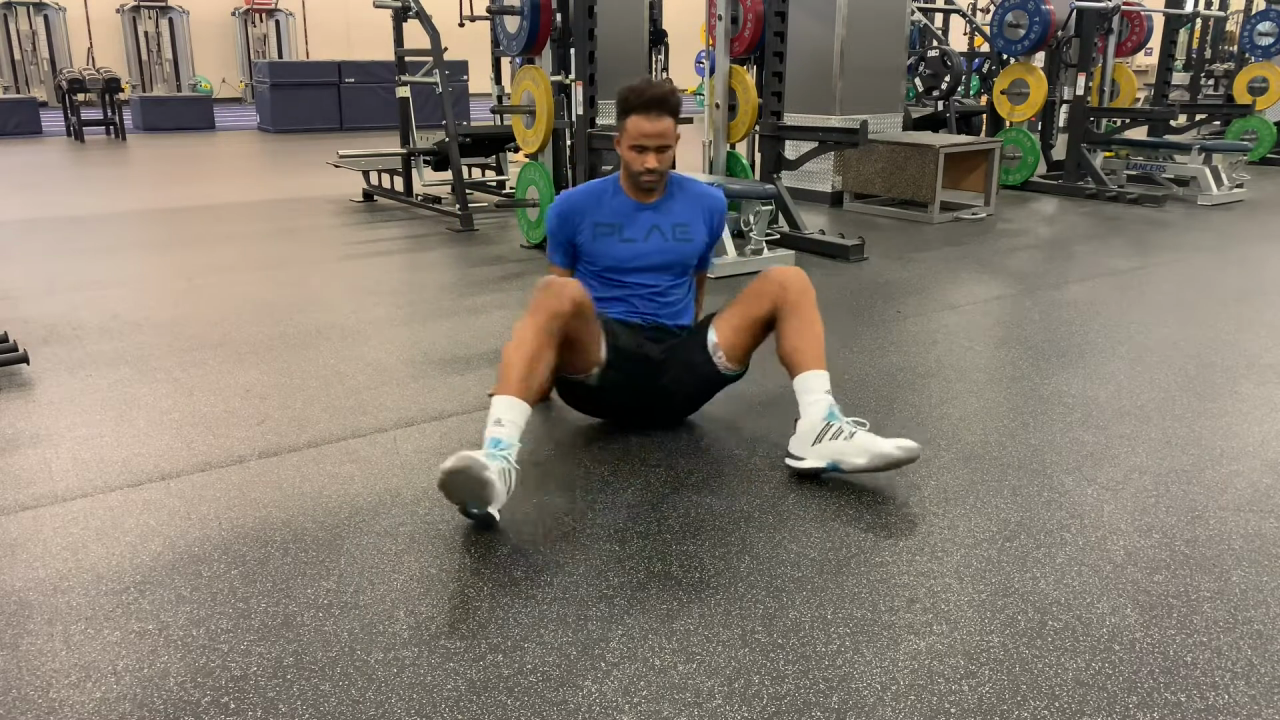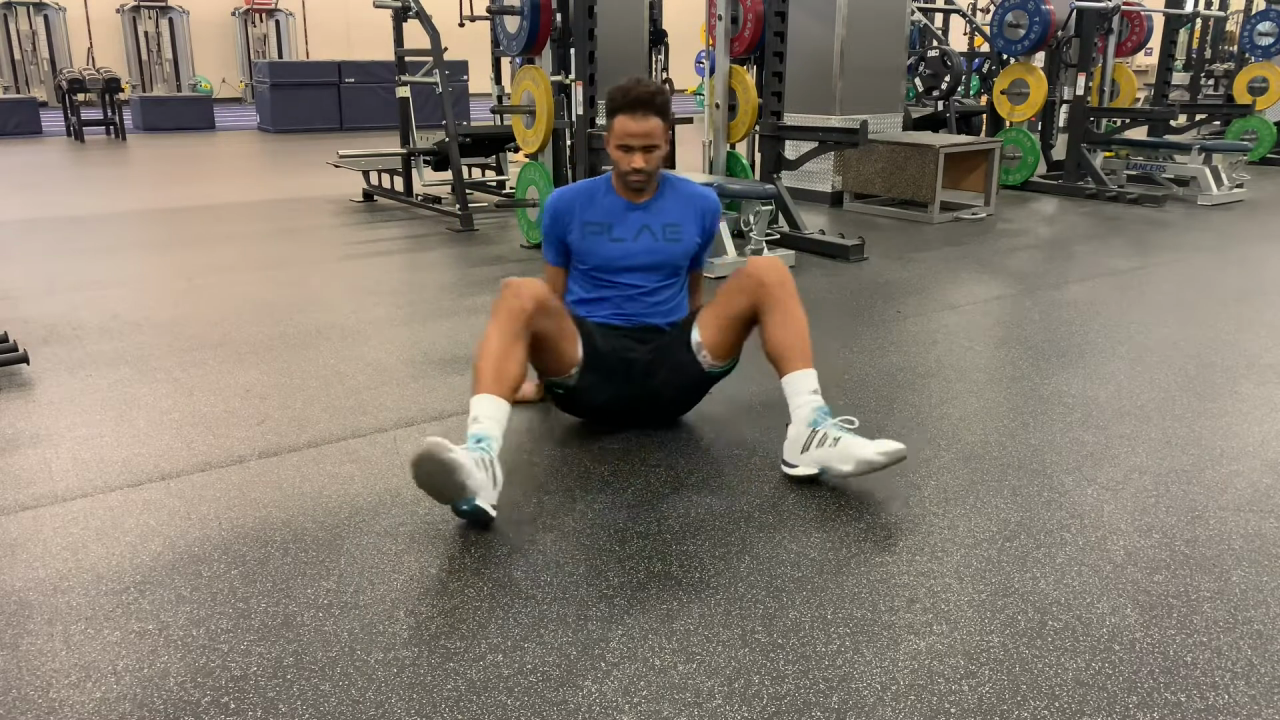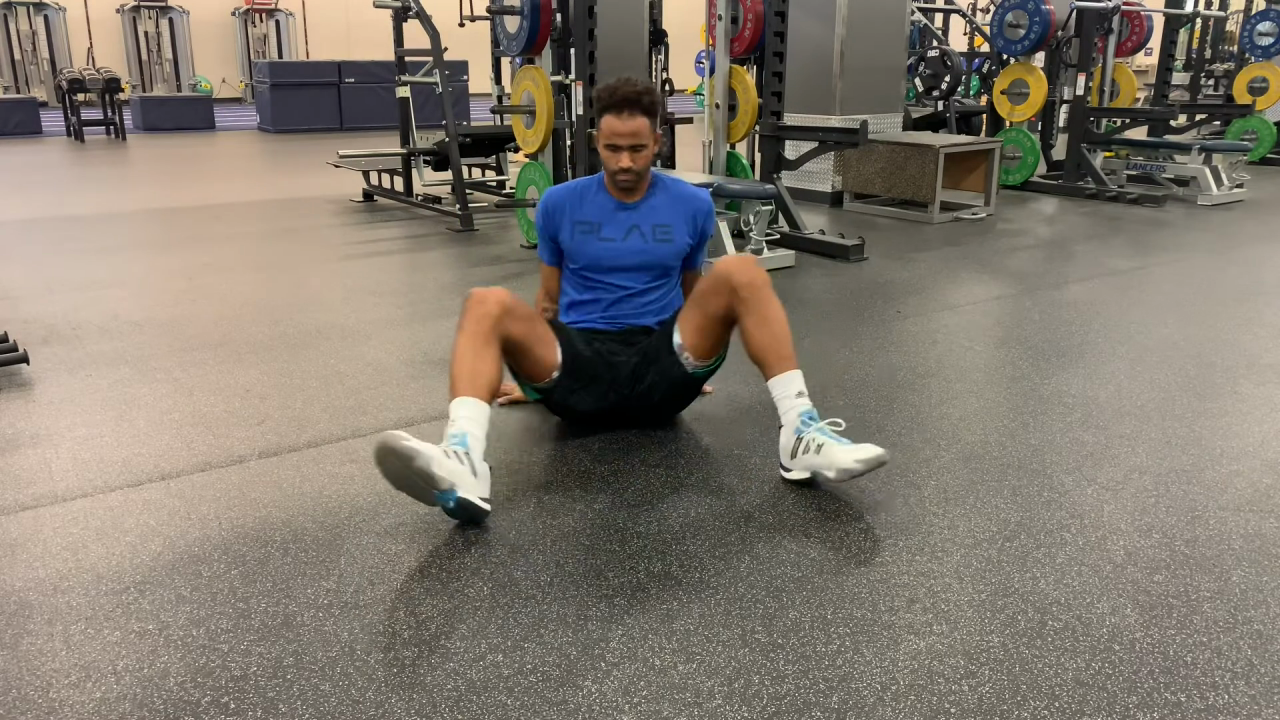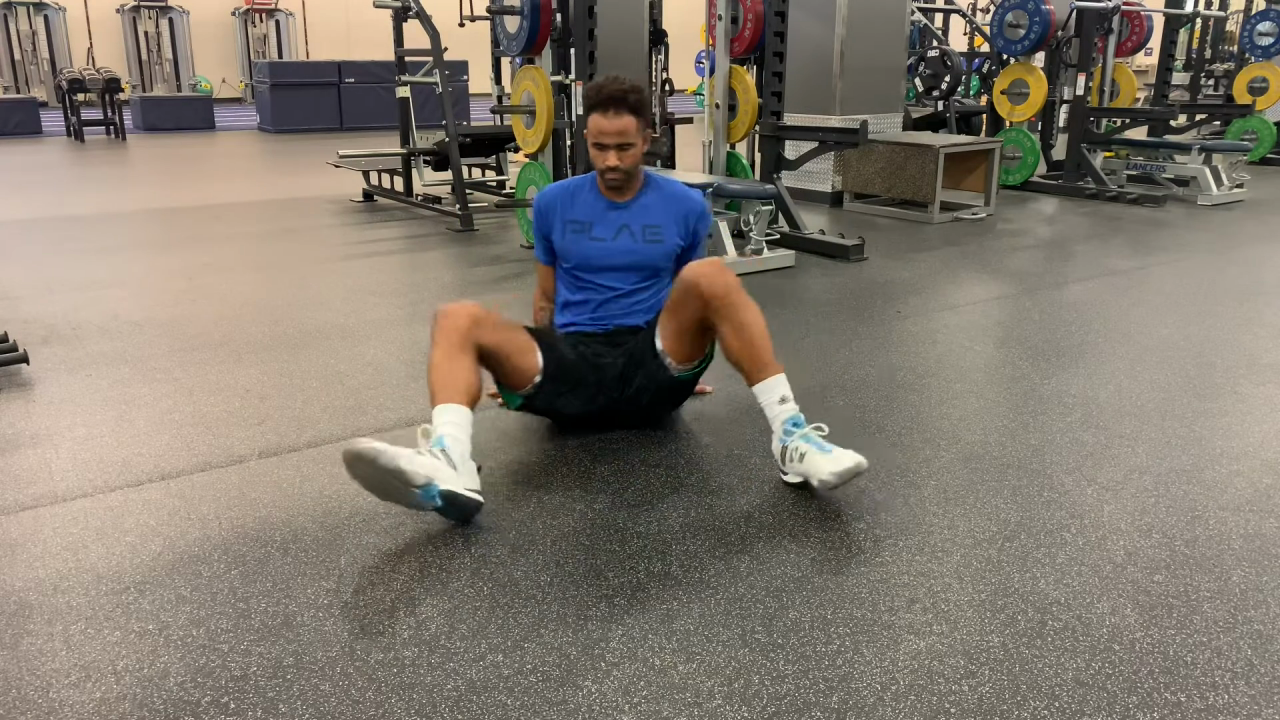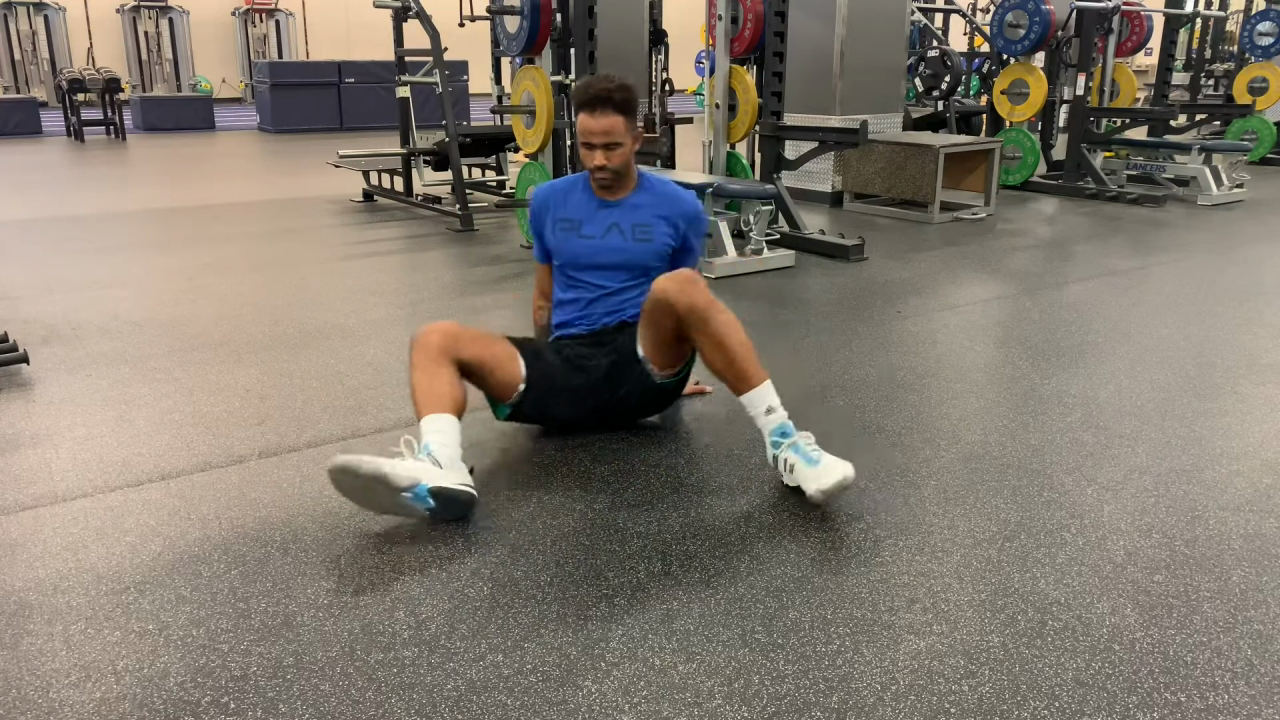
dt=0.1s
person 1, frame 1
left shoulder: (706, 205)
right shoulder: (574, 207)
right elbow: (570, 296)
right wrist: (541, 370)
left hip: (678, 368)
right hip: (602, 368)
left knee: (787, 280)
right knee: (554, 293)
left ankle: (820, 433)
right ankle: (497, 463)
person 1, frame 2
left shoulder: (699, 205)
right shoulder: (567, 207)
right elbow: (556, 294)
right wrist: (516, 372)
left hip: (667, 369)
right hip: (589, 367)
left knee: (766, 274)
right knee: (520, 294)
left ankle: (809, 435)
right ankle: (479, 462)
person 1, frame 3
left shoulder: (691, 206)
right shoulder: (560, 205)
left wrist: (693, 366)
right wrist: (544, 370)
left hip: (662, 367)
right hip: (586, 365)
left knee: (738, 271)
right knee: (485, 304)
left ankle: (804, 435)
right ankle: (463, 468)
person 1, frame 4
left shoulder: (685, 207)
right shoulder: (554, 204)
left wrist: (681, 368)
right wrist: (534, 374)
left hip: (651, 371)
right hip: (574, 367)
left knee: (710, 277)
right knee: (457, 318)
left ankle: (793, 437)
right ankle: (448, 471)
person 1, frame 5
left shoulder: (679, 208)
right shoulder: (549, 202)
left elbow: (685, 288)
left wrist: (682, 364)
right wrist: (549, 371)
left hip: (642, 366)
right hip: (569, 362)
left knee: (679, 287)
right knee: (433, 342)
left ankle: (785, 440)
right ankle: (440, 477)
